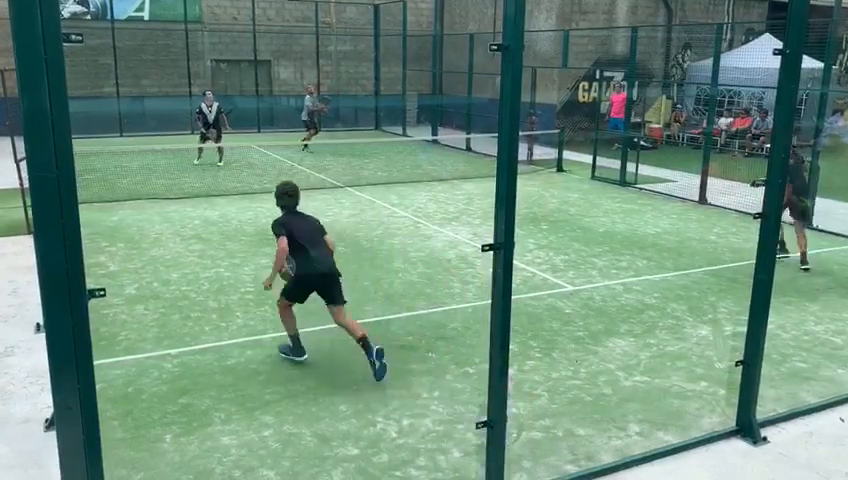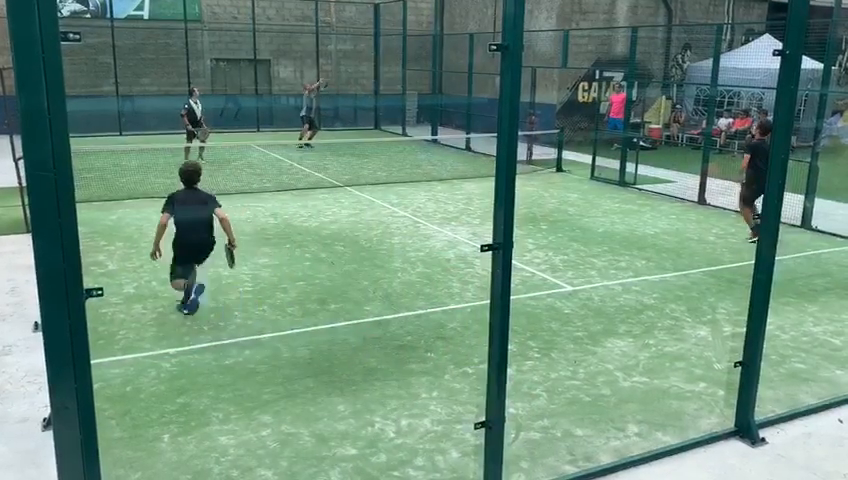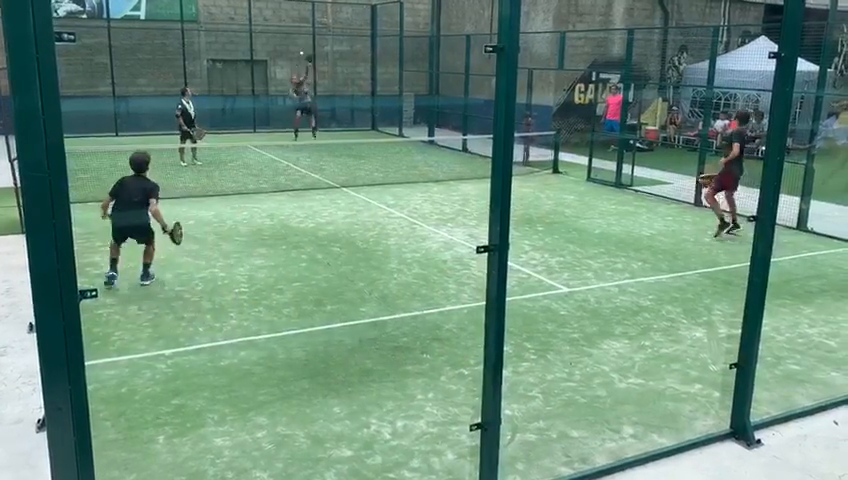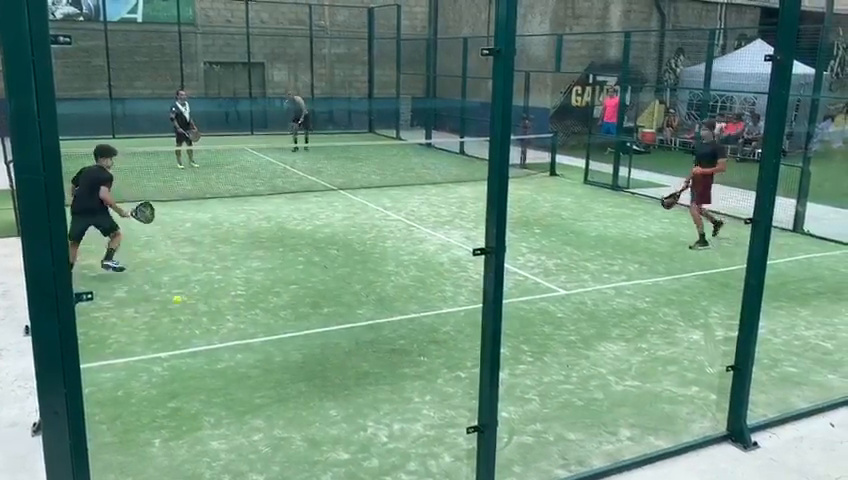
dt=0.4s
person 1, frame 1
left shoulder: (280, 223)
right shoulder: (312, 220)
left elbow: (282, 248)
right elbow: (331, 246)
left wrist: (272, 275)
left hip: (306, 273)
right hip: (328, 269)
left knee: (284, 305)
right knee: (341, 316)
left ankle: (297, 349)
right ankle: (370, 350)
person 1, frame 2
left shoulder: (174, 197)
right shoulder: (208, 198)
left elbow: (163, 222)
right elbow: (223, 217)
left wrist: (156, 246)
right wrist: (231, 239)
left hip: (184, 243)
right hip: (207, 244)
left knee: (177, 283)
right knee: (190, 267)
left ankle: (192, 288)
right ankle: (187, 302)
person 1, frame 3
left shoulder: (122, 181)
right shoulder: (152, 186)
left elbow: (106, 202)
right elbow: (153, 209)
left wrist: (105, 212)
right wrist: (165, 226)
left hip: (118, 223)
right hip: (140, 224)
left knee: (115, 243)
right knee: (150, 243)
left ankle: (113, 272)
right ankle: (145, 274)
person 1, frame 4
left shoulder: (84, 171)
right shoulder: (106, 175)
left elbow: (72, 189)
right elbow: (104, 195)
right wrist: (120, 211)
left hip: (78, 212)
right hip: (99, 213)
left knee: (73, 243)
right knee: (116, 235)
right ankle: (108, 259)
person 2, frame 1
right shoulder: (797, 156)
right elbow: (804, 170)
left hip: (791, 195)
right hip: (802, 197)
right knee: (800, 229)
left ankle: (782, 247)
right ankle: (804, 259)
person 2, frame 2
left shoulder: (751, 144)
right shoulder: (770, 146)
left elbow: (744, 164)
left hip: (752, 181)
right hip: (765, 182)
left knee: (744, 205)
right knee: (749, 203)
left ankle: (755, 231)
right ankle: (757, 227)
person 2, frame 3
left shoulder: (736, 133)
right shoulder: (743, 133)
left elbow: (735, 152)
left wrist: (725, 160)
left hip: (729, 170)
right hip: (737, 170)
left knee: (709, 195)
right knee: (729, 195)
left ankle: (723, 223)
right ankle: (734, 223)
person 2, frame 4
left shoulder: (717, 147)
right shoulder: (698, 145)
left elbow: (722, 167)
left wrist: (702, 171)
right wrist: (689, 178)
left hip: (705, 180)
right hip: (696, 180)
left knee: (694, 209)
right knee: (698, 208)
left ankle: (703, 240)
right ankle: (716, 222)
